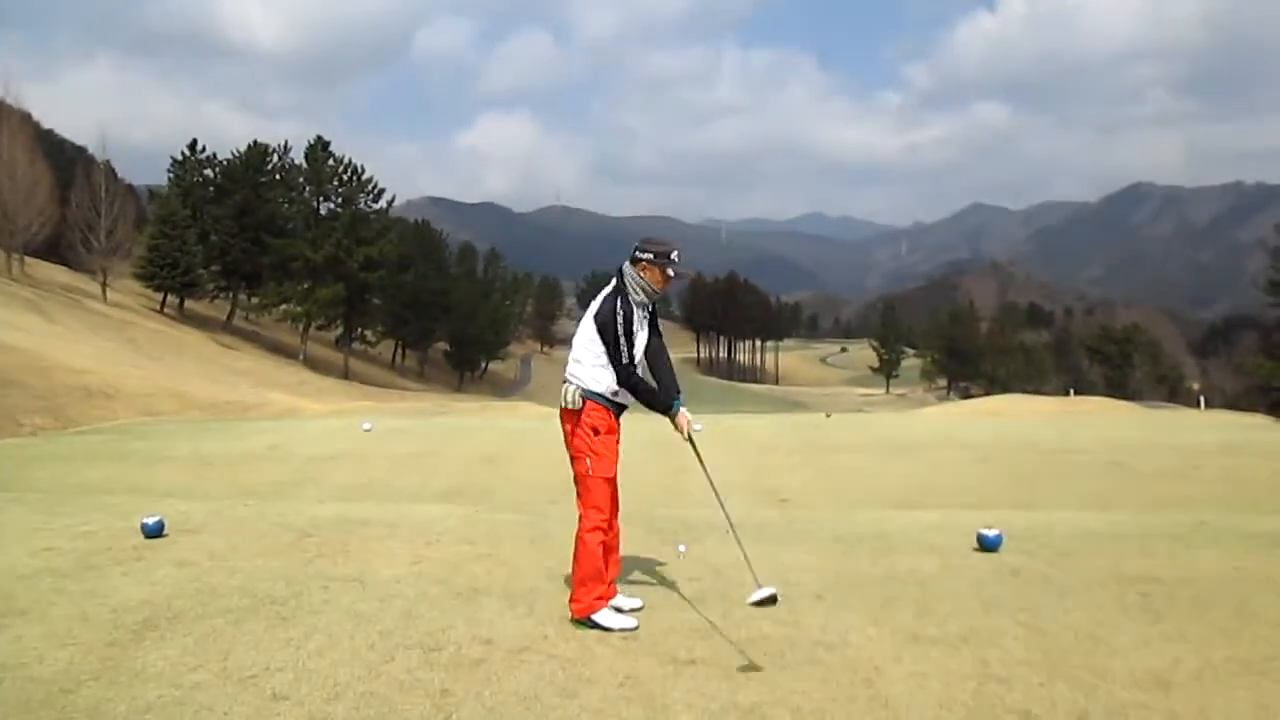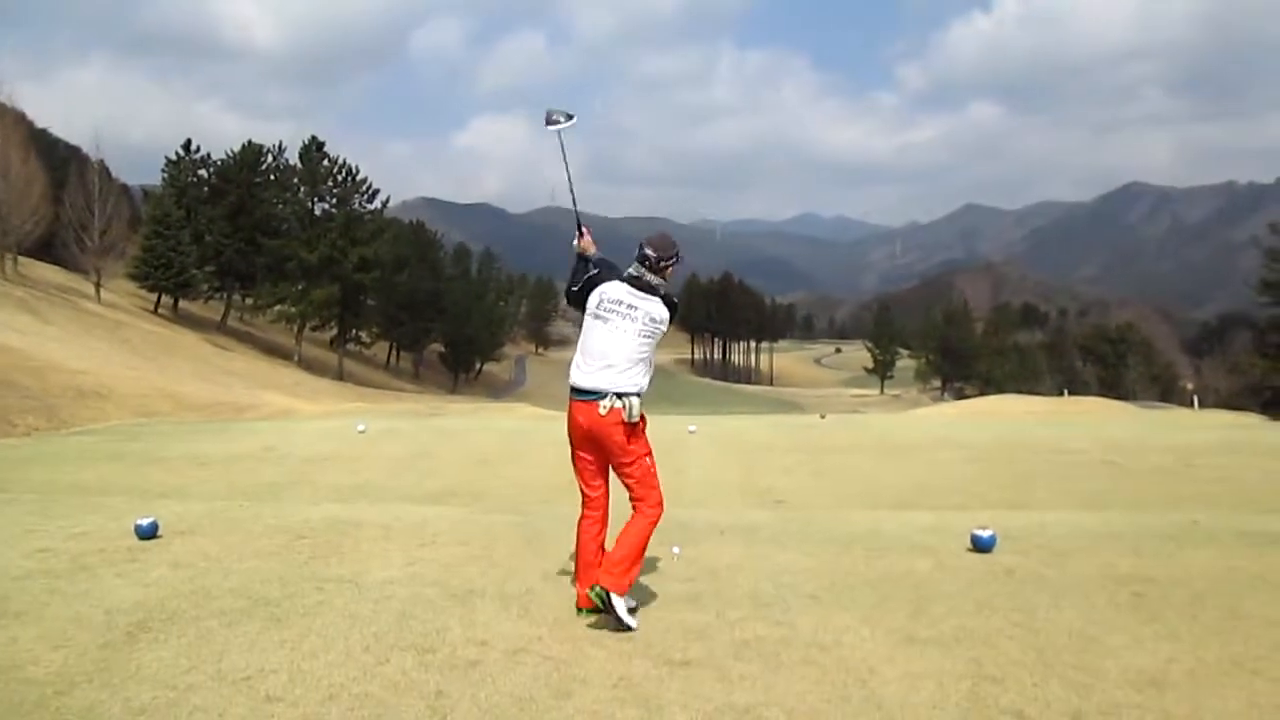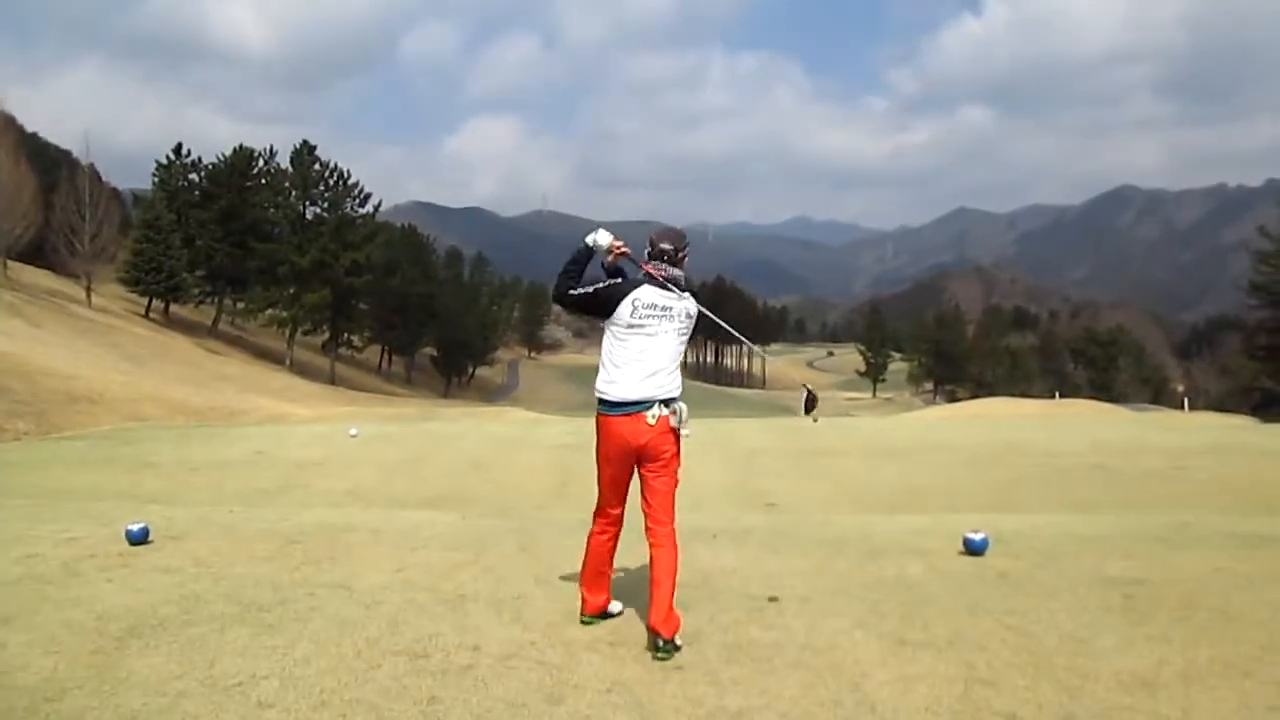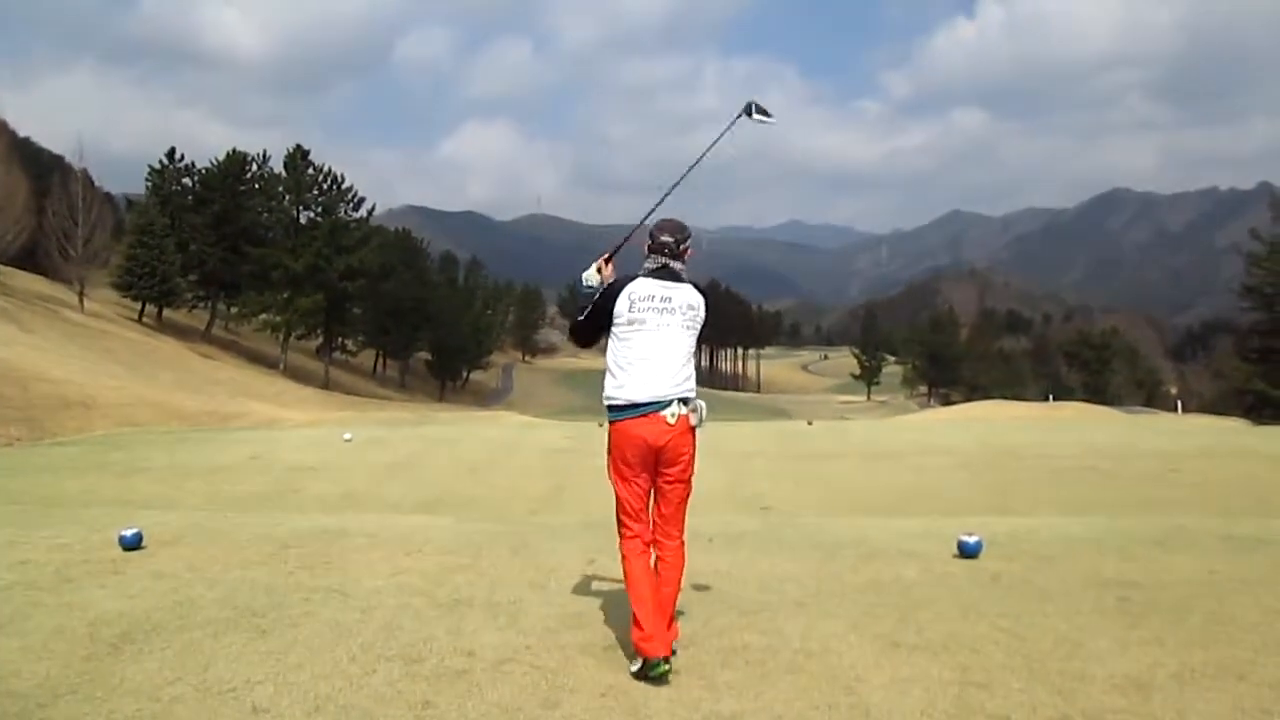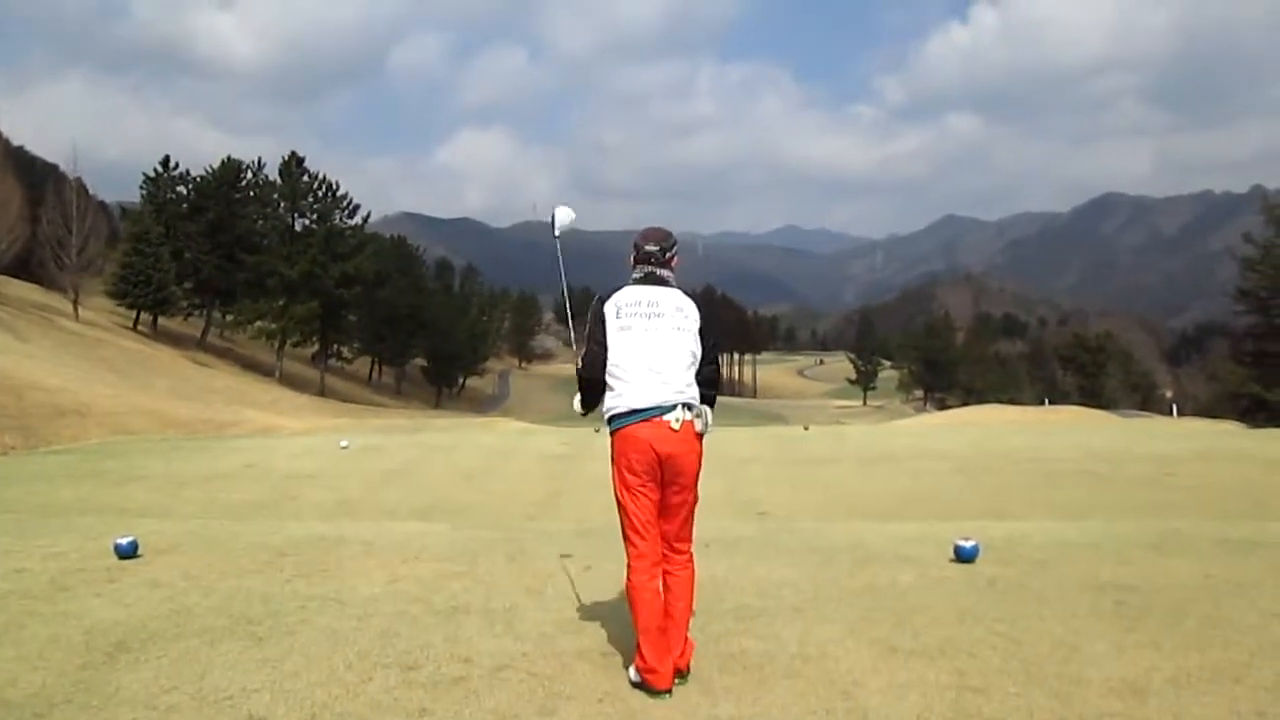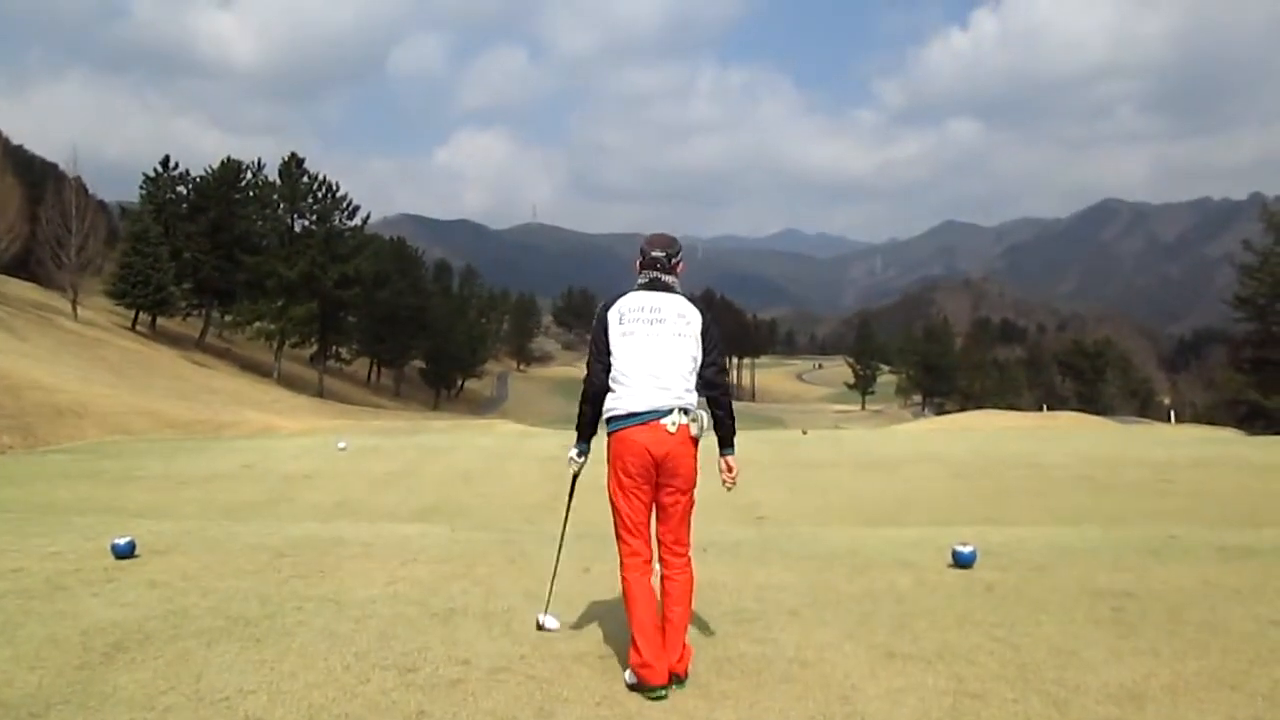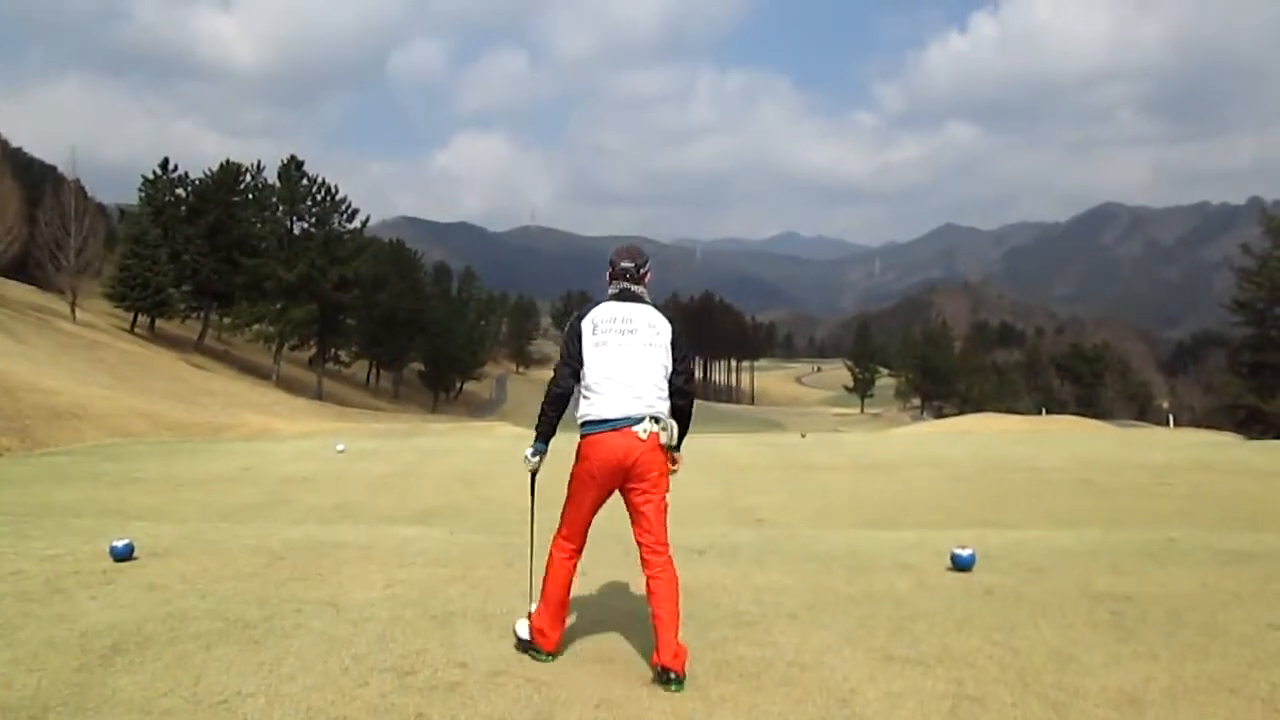
dt=0.4s
person 1, frame 1
left shoulder: (640, 304)
right shoulder: (616, 304)
left elbow: (658, 360)
right elbow: (626, 375)
left wrist: (676, 404)
right wrist: (669, 411)
left hip: (597, 409)
right hip: (590, 411)
left knee: (606, 507)
right knee: (596, 510)
left ankle: (603, 589)
right ankle: (587, 604)
person 1, frame 2
left shoulder: (601, 288)
right shoulder: (666, 309)
left elbow: (573, 295)
left wrist: (586, 256)
right wrist: (597, 260)
left hip: (580, 408)
right hip: (621, 413)
left knee: (594, 504)
right knee: (648, 504)
left ankle: (589, 591)
right ankle: (608, 584)
person 1, frame 3
left shoulder: (623, 293)
right shoulder: (690, 306)
left elbow: (562, 295)
left wrist: (590, 247)
right wrist: (614, 269)
left hip: (616, 420)
right hip: (661, 422)
left knee: (608, 516)
right knee: (661, 527)
left ankle: (594, 602)
right ankle: (664, 630)
person 1, frame 4
left shoulder: (620, 292)
right shoulder: (696, 301)
left elbow: (580, 337)
left wrist: (590, 286)
left hip: (630, 424)
right hip: (679, 423)
left knee: (635, 536)
right knee: (670, 535)
left ankle: (651, 649)
right ankle: (662, 637)
person 1, frame 5
left shoulder: (610, 304)
right shoulder: (691, 308)
left elbow: (591, 373)
right elbow: (709, 379)
left wrist: (587, 404)
left hip: (632, 433)
right hip: (683, 430)
left knee: (643, 554)
right knee: (678, 550)
left ankle: (654, 669)
right ankle: (677, 657)
person 1, frame 6
left shoulder: (614, 310)
right shoulder: (695, 315)
left elbow: (595, 380)
right elbow: (716, 384)
left wrist: (582, 441)
right wrist: (726, 447)
left hip: (629, 436)
right hip: (680, 435)
left knee: (635, 555)
right knee: (676, 552)
left ankle: (649, 669)
right ankle: (675, 661)
person 1, frame 7
left shoulder: (587, 320)
right shoulder: (664, 324)
left elbow: (562, 384)
right elbow: (684, 389)
left wrist: (540, 442)
right wrist: (675, 443)
left hip: (599, 441)
right hip: (648, 442)
left knee: (569, 542)
right knee: (657, 552)
left ankle: (544, 635)
right ankle: (671, 660)
